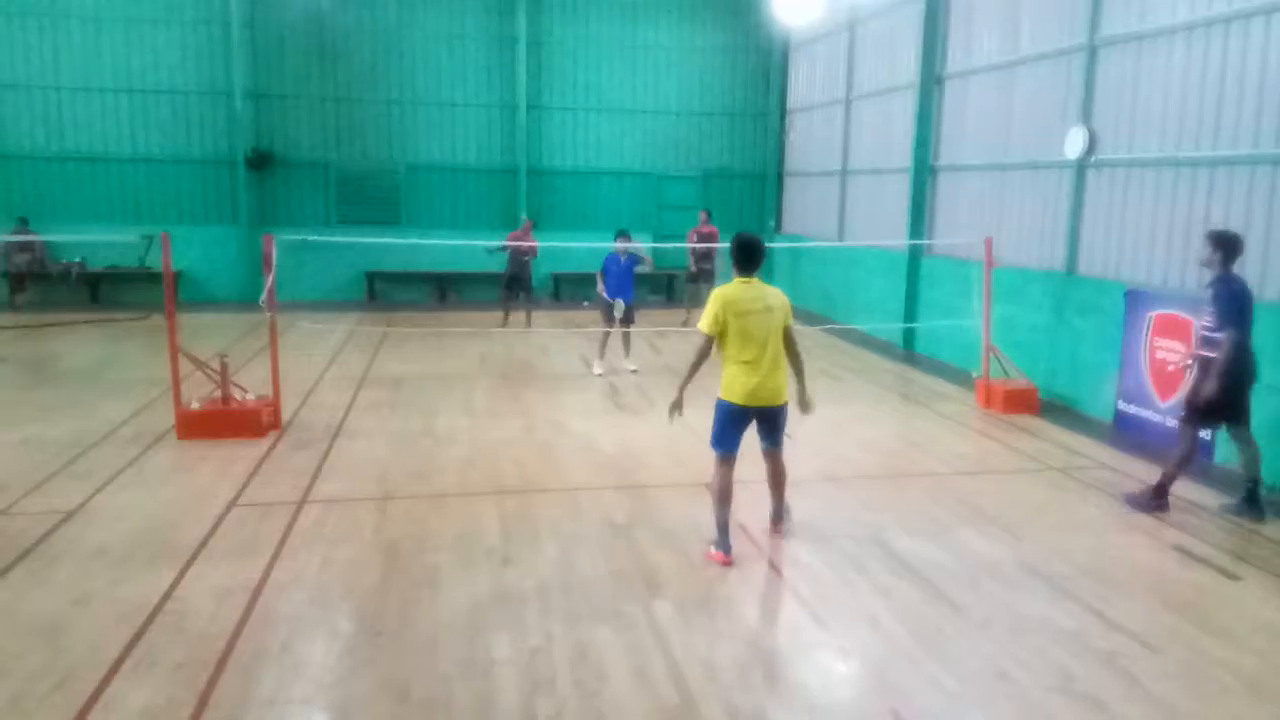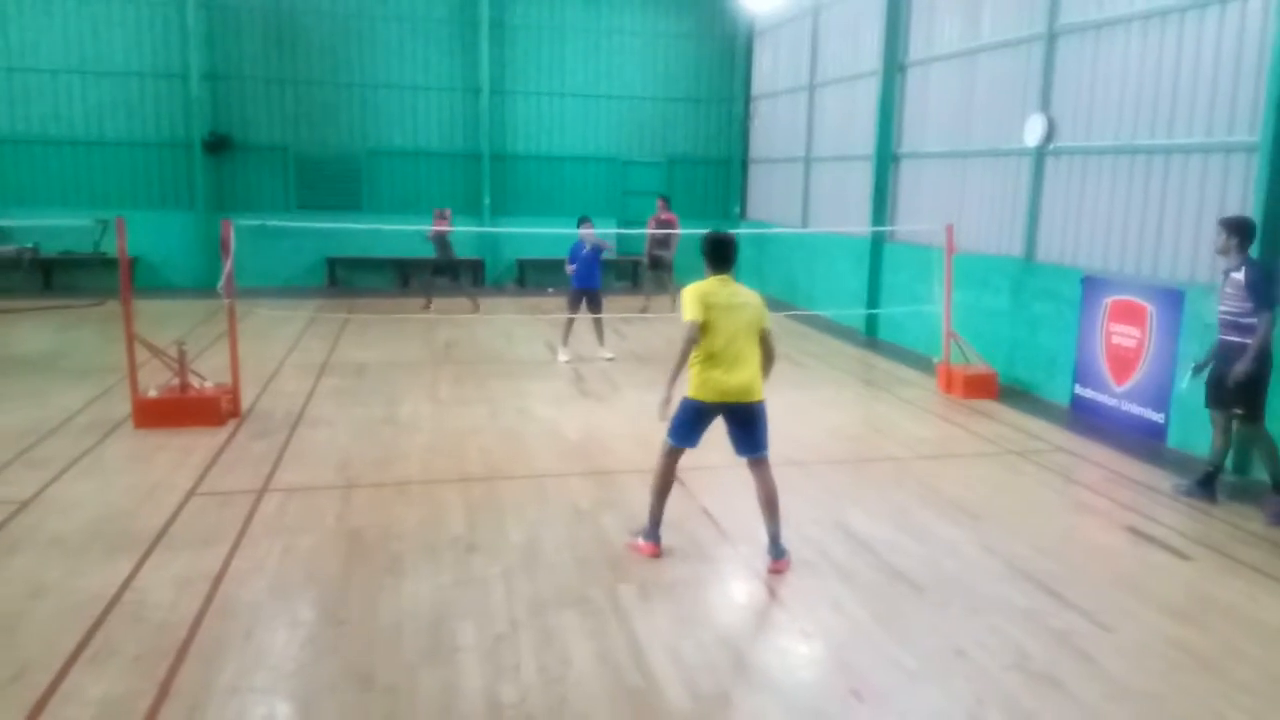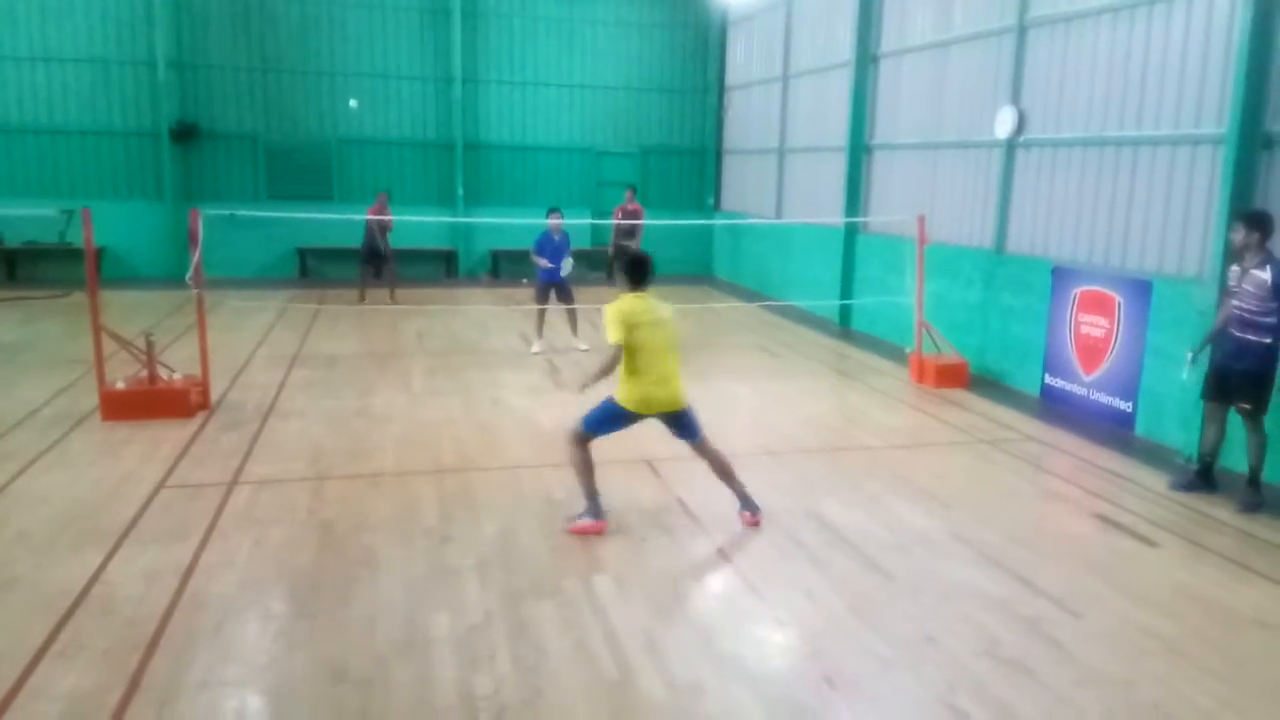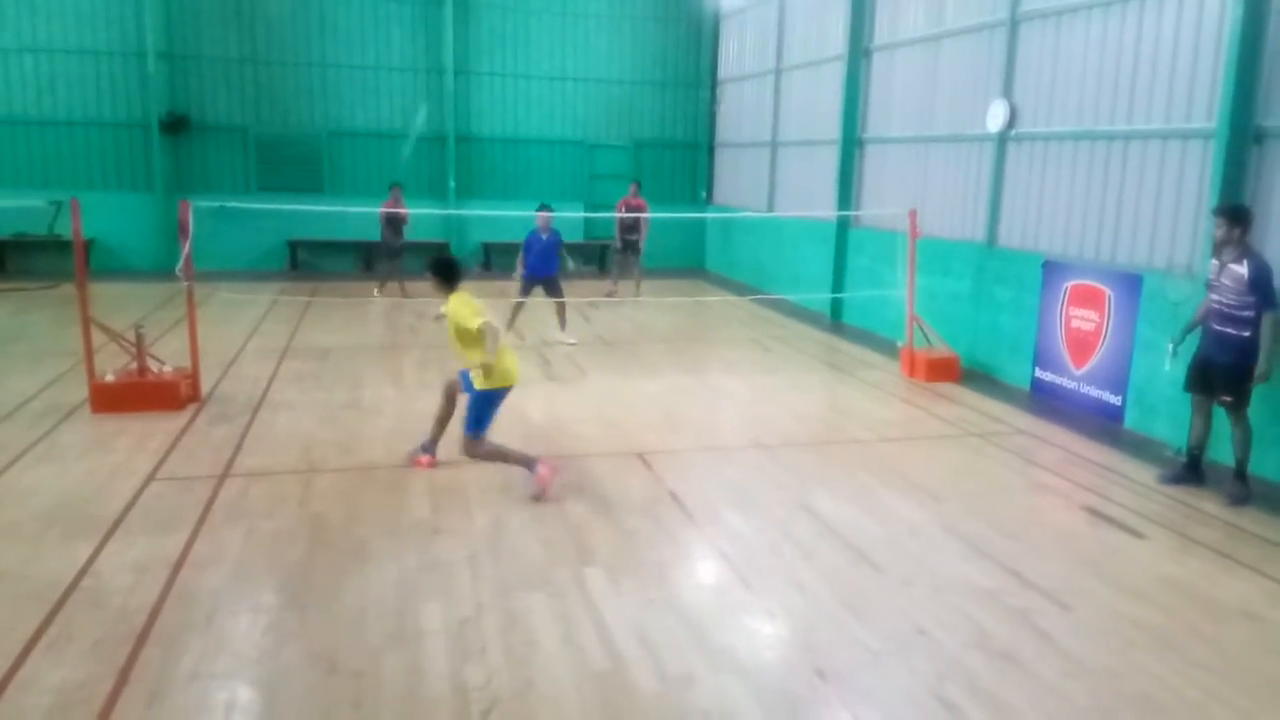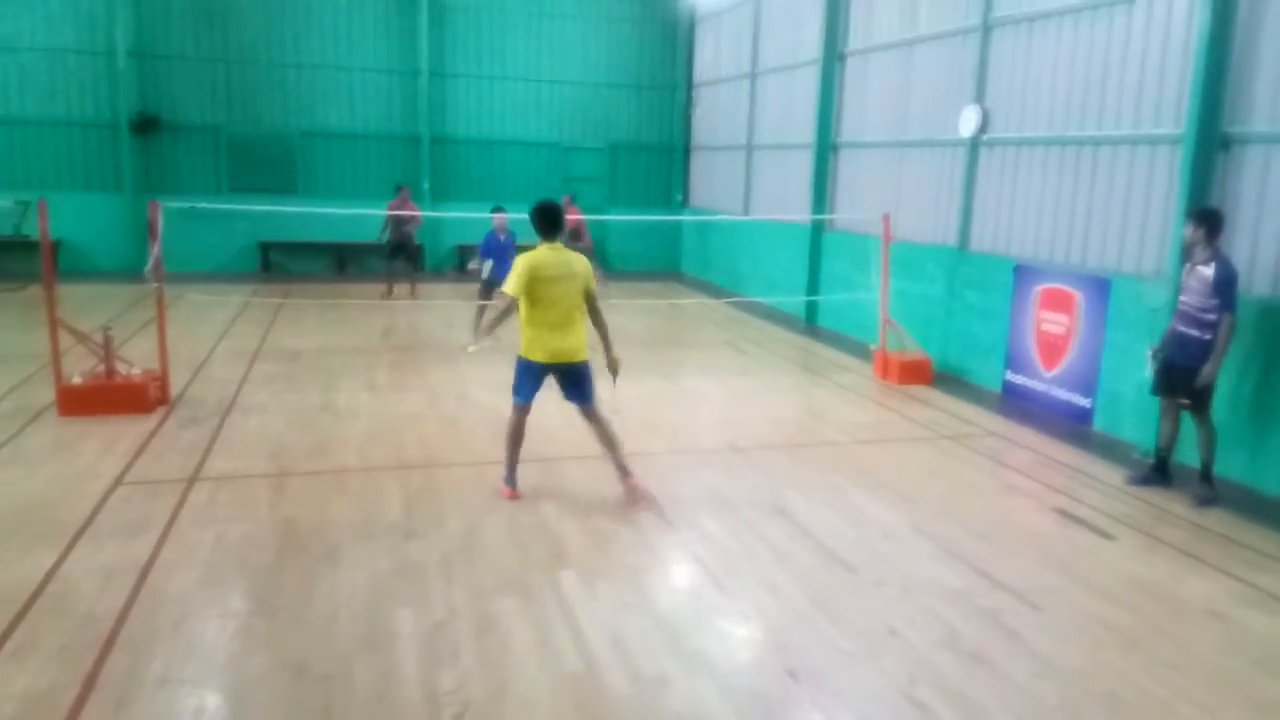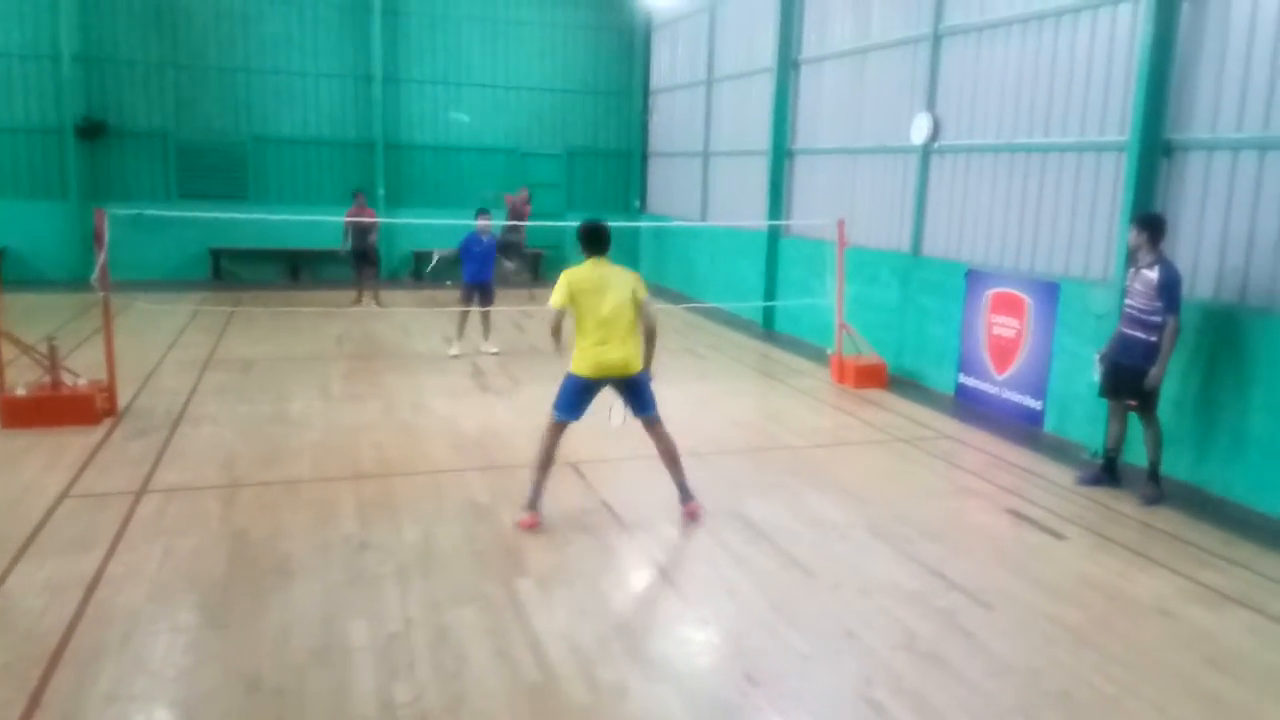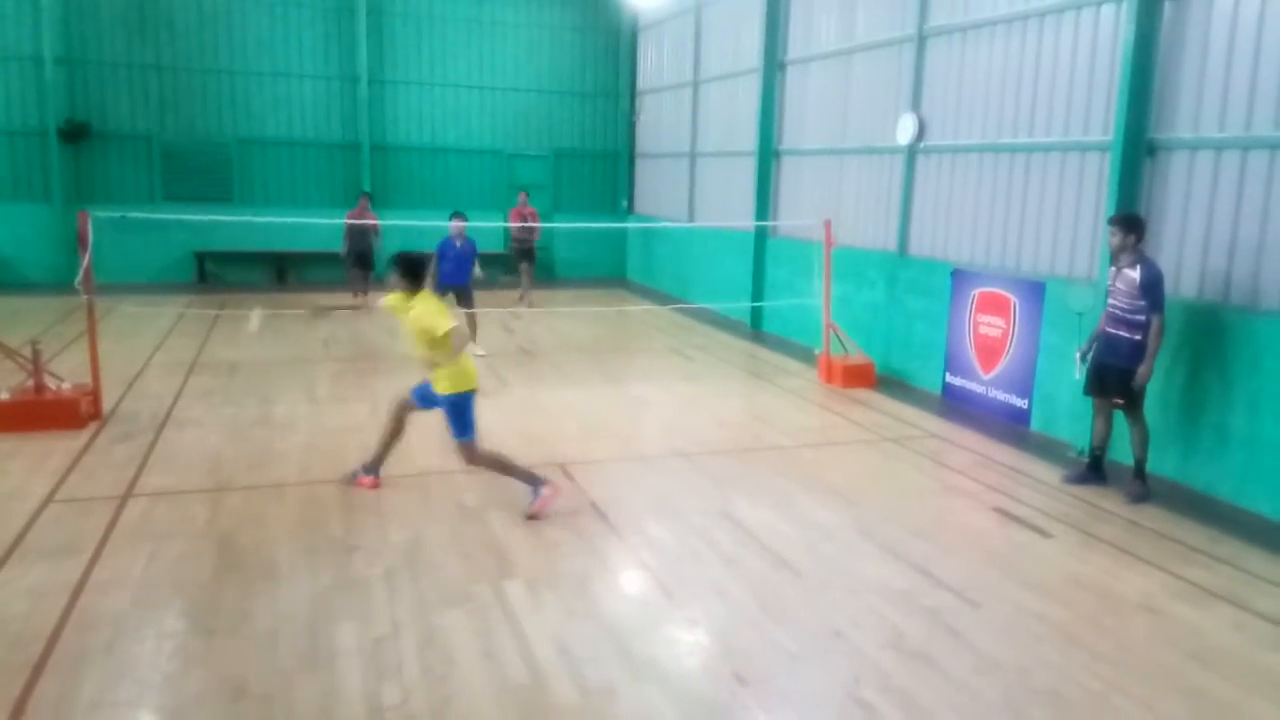
dt=0.7s
person 1, frame 1
left shoulder: (1222, 288)
right shoulder: (1234, 286)
left elbow: (1230, 336)
left wrist: (1214, 377)
right wrist: (1203, 365)
left hip: (1222, 373)
right hip: (1238, 370)
left knee: (1188, 432)
right knee: (1241, 433)
left ankle: (1158, 494)
right ankle: (1252, 499)
person 1, frame 2
right shoulder: (1230, 274)
left wrist: (1247, 360)
right wrist: (1208, 358)
left hip: (1248, 364)
right hip: (1227, 361)
left knee: (1251, 427)
right knee: (1219, 421)
right ankle: (1207, 482)
person 1, frame 3
right shoulder: (1235, 268)
right wrist: (1204, 342)
left hip: (1255, 361)
right hip: (1226, 353)
left knee: (1252, 421)
right knee: (1213, 411)
left ankle: (1253, 486)
right ankle: (1204, 473)
person 1, frame 4
left shoulder: (1256, 268)
right shoulder: (1216, 260)
left elbow: (1269, 315)
left wrist: (1265, 360)
right wrist: (1184, 332)
left hip: (1237, 355)
right hip: (1208, 348)
left knee: (1236, 413)
right knee: (1199, 404)
left ankle: (1240, 478)
right ankle: (1192, 466)
person 1, frame 5
left shoulder: (1222, 271)
right shoulder: (1190, 265)
left elbow: (1227, 320)
left wrist: (1214, 362)
right wrist: (1162, 343)
left hip: (1198, 358)
right hip: (1175, 352)
left knee: (1200, 416)
right knee: (1168, 407)
left ankle: (1206, 480)
right ankle: (1160, 468)
person 1, frame 6
left shoulder: (1167, 274)
right shoulder: (1134, 269)
left elbow: (1172, 323)
left wrist: (1161, 365)
right wrist: (1109, 347)
left hip: (1144, 361)
right hip: (1121, 355)
left knee: (1147, 416)
right knee: (1115, 409)
left ankle: (1153, 479)
right ankle: (1109, 469)
person 1, frame 7
left shoulder: (1149, 273)
right shoulder: (1114, 268)
left elbow: (1157, 321)
left wrist: (1148, 363)
right wrist: (1089, 344)
left hip: (1130, 360)
right hip: (1104, 354)
left knee: (1134, 415)
right knee: (1100, 407)
left ankle: (1140, 477)
right ankle: (1095, 467)
person 2, frame 1
left shoulder: (723, 296)
right shoulder: (778, 298)
left elbow: (703, 350)
right elbow: (792, 350)
left wrist: (680, 390)
right wrist: (802, 389)
left hip: (736, 393)
right hip: (775, 392)
left knee: (724, 464)
right knee: (773, 453)
left ankle: (722, 544)
right ankle: (778, 516)
person 2, frame 2
left shoulder: (697, 292)
right shoulder: (752, 298)
left elbow: (690, 337)
right elbow: (769, 353)
left wrist: (669, 387)
left hip: (705, 389)
right hip: (748, 392)
left knee: (670, 456)
right knee: (760, 467)
left ankle: (651, 536)
right ankle: (775, 549)
person 2, frame 3
left shoulder: (617, 310)
right shoulder: (663, 311)
left elbow: (615, 358)
left wrist: (592, 378)
left hip: (634, 398)
right hip: (670, 396)
left knee: (578, 439)
right knee: (703, 447)
left ankle: (593, 514)
right ankle: (749, 506)
person 2, frame 4
left shoulder: (460, 308)
right shoulder: (460, 301)
left elbow: (490, 330)
left wrist: (487, 359)
left hip: (493, 377)
right hip: (492, 371)
left knee: (473, 447)
right knee: (451, 387)
left ankle: (536, 466)
right ankle: (430, 449)
person 2, frame 5
left shoulder: (527, 262)
right shoulder: (581, 263)
left elbow: (508, 306)
right elbow: (595, 312)
left wrist: (484, 333)
right wrist: (610, 353)
left hip: (535, 352)
right hip: (573, 352)
left knee: (519, 413)
right knee: (593, 416)
left ankle: (510, 481)
right ankle: (626, 478)
person 2, frame 6
left shoulder: (570, 277)
right shoulder: (629, 277)
left elbow: (555, 322)
right elbow: (650, 324)
left wrist: (557, 341)
right wrist: (646, 363)
left hip: (587, 367)
right hip: (627, 364)
left knee: (553, 431)
right knee: (655, 427)
left ankle: (532, 506)
right ankle: (687, 497)
person 2, frame 7
left shoulder: (425, 309)
right shoulder: (402, 300)
left elbow: (460, 335)
right elbow: (376, 305)
left wrist: (445, 359)
left hip: (456, 383)
right hip: (443, 380)
left knee: (470, 454)
right knee: (401, 408)
left ankle: (540, 485)
right ankle: (371, 470)
